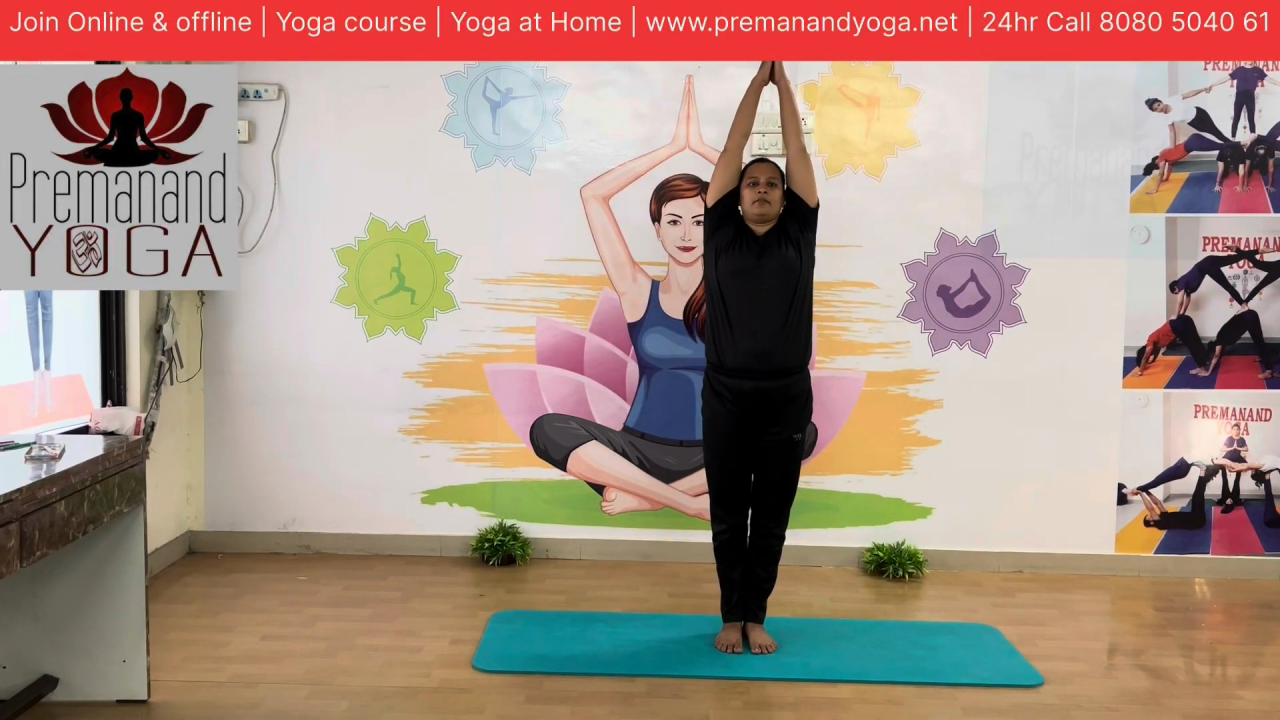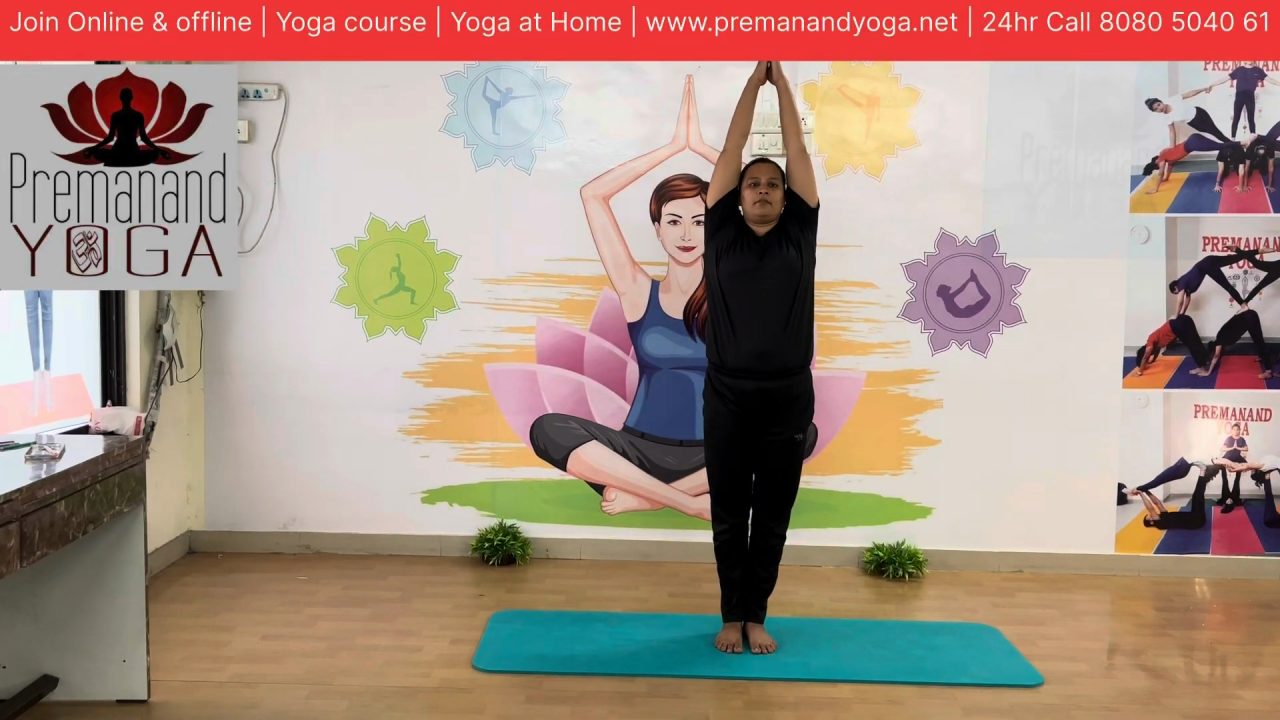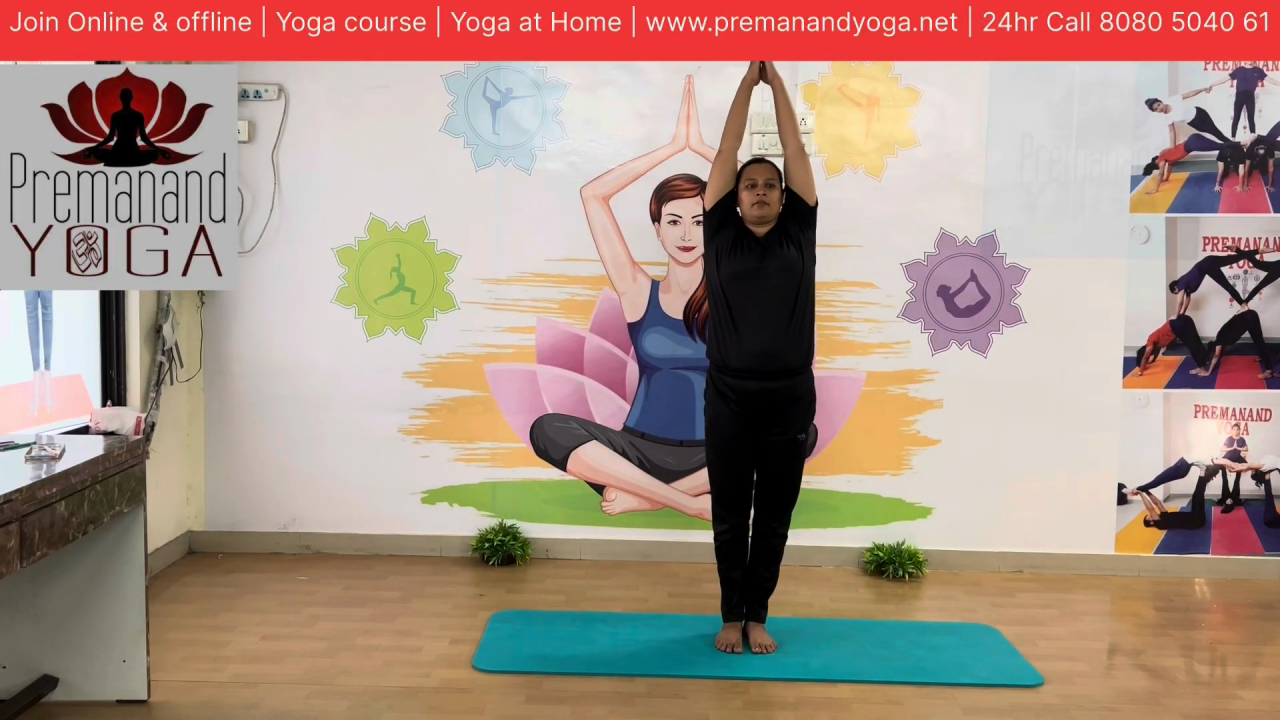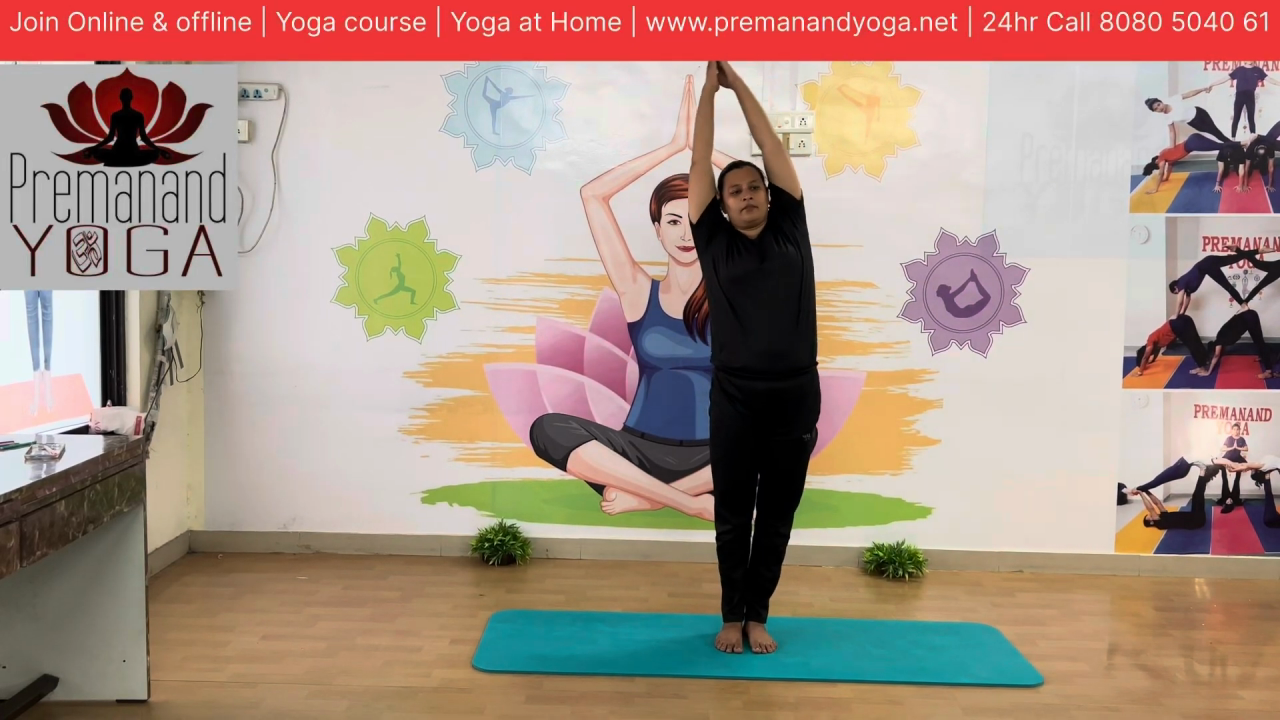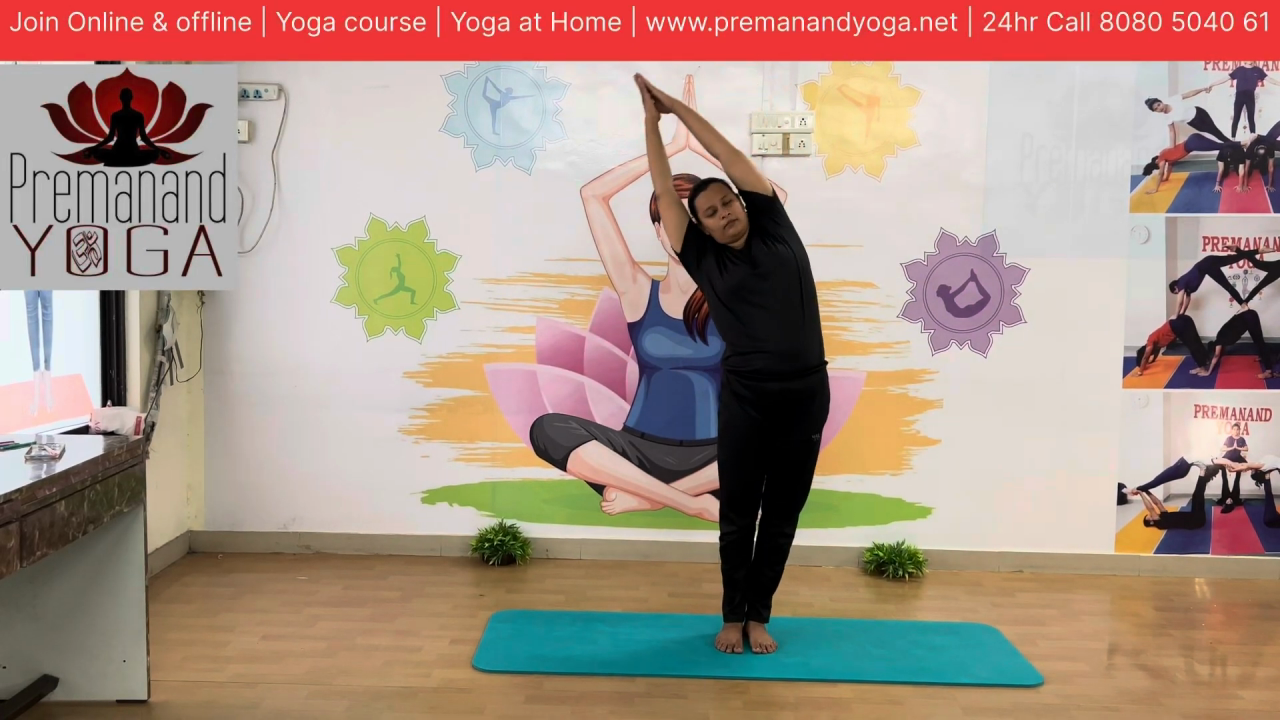
dt=0.3s
person 1, frame 1
left shoulder: (800, 232)
right shoulder: (721, 231)
left elbow: (798, 152)
right elbow: (731, 149)
left wrist: (783, 82)
right wrist: (756, 82)
left hip: (786, 396)
right hip: (726, 395)
left knee: (771, 516)
right knee: (728, 514)
left ankle: (755, 615)
right ankle: (731, 615)
person 1, frame 2
left shoulder: (800, 232)
right shoulder: (722, 232)
left elbow: (798, 150)
right elbow: (730, 151)
left wrist: (782, 83)
right wrist: (753, 82)
left hip: (787, 396)
right hip: (728, 395)
left knee: (772, 515)
right knee: (729, 513)
left ankle: (756, 615)
right ankle: (731, 615)
person 1, frame 3
left shoulder: (799, 232)
right shoulder: (721, 235)
left elbow: (796, 151)
right elbow: (725, 153)
left wrist: (777, 81)
right wrist: (745, 84)
left hip: (790, 396)
right hip: (729, 396)
left knee: (774, 516)
right knee: (730, 514)
left ankle: (757, 615)
right ankle: (731, 615)
person 1, frame 4
left shoulder: (791, 228)
right shoulder: (714, 242)
left elbow: (774, 149)
right elbow: (699, 165)
left wrist: (739, 86)
right wrist: (708, 93)
left hip: (795, 393)
right hip: (735, 395)
left knee: (777, 514)
right knee: (732, 514)
left ankle: (757, 615)
right ankle: (732, 616)
person 1, frame 5
left shoulder: (776, 230)
right shoulder: (704, 258)
left elbow: (731, 158)
right elbow: (665, 194)
left wrist: (680, 107)
right wrist: (652, 122)
left hip: (806, 391)
right hip: (746, 396)
left knee: (781, 514)
right knee: (737, 513)
left ankle: (759, 616)
right ankle: (732, 616)
person 2, frame 1
right shoulder: (638, 290)
right elbow: (592, 195)
left wrist: (699, 145)
right wrist: (673, 146)
right hip: (641, 453)
left knee: (801, 432)
right knee: (548, 430)
left ankle: (646, 495)
right ankle: (695, 503)
person 2, frame 2
right shoulder: (638, 291)
right elbow: (593, 195)
left wrist: (700, 145)
right wrist: (673, 146)
left hip: (712, 457)
right hip: (641, 452)
left knee: (800, 431)
right knee: (548, 429)
left ankle: (647, 496)
right ankle: (695, 502)
person 2, frame 3
right shoulder: (635, 290)
right elbow: (593, 195)
left wrist: (700, 145)
right wrist: (674, 147)
left hip: (709, 456)
right hip: (637, 453)
right knee: (548, 430)
left ankle: (637, 494)
right ankle: (693, 502)
person 2, frame 4
right shoulder: (635, 289)
right elbow: (591, 194)
right wrist: (676, 146)
left hip: (706, 451)
right hip: (639, 450)
right knee: (547, 430)
left ankle: (647, 494)
right ankle: (691, 500)
person 2, frame 5
right shoulder: (637, 292)
right elbow: (593, 195)
left wrist: (700, 144)
right wrist: (674, 145)
left hip: (715, 455)
right hip: (643, 452)
right knee: (550, 431)
left ankle: (651, 494)
right ankle: (698, 502)
